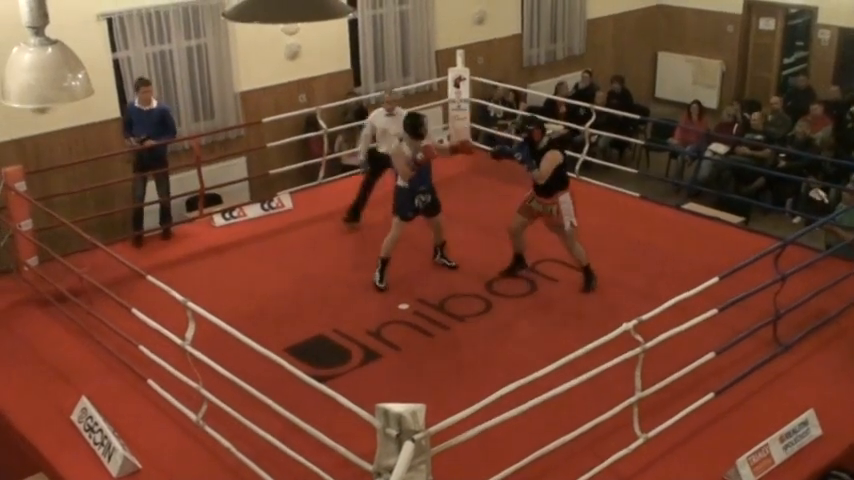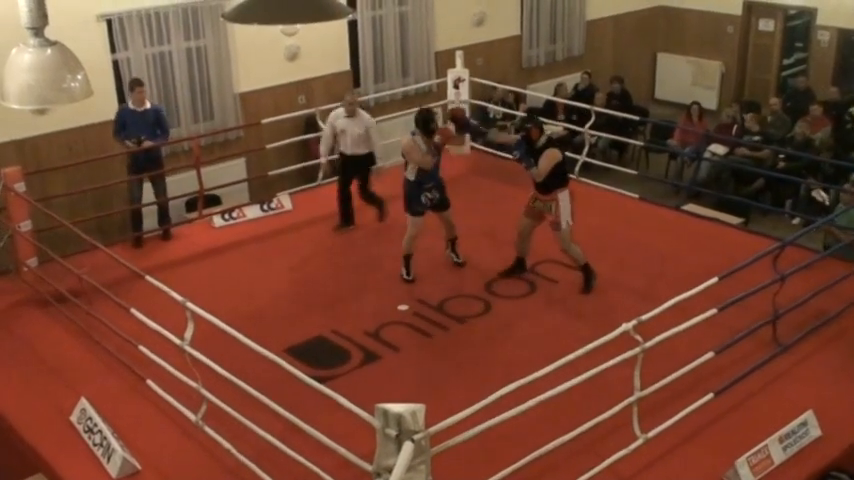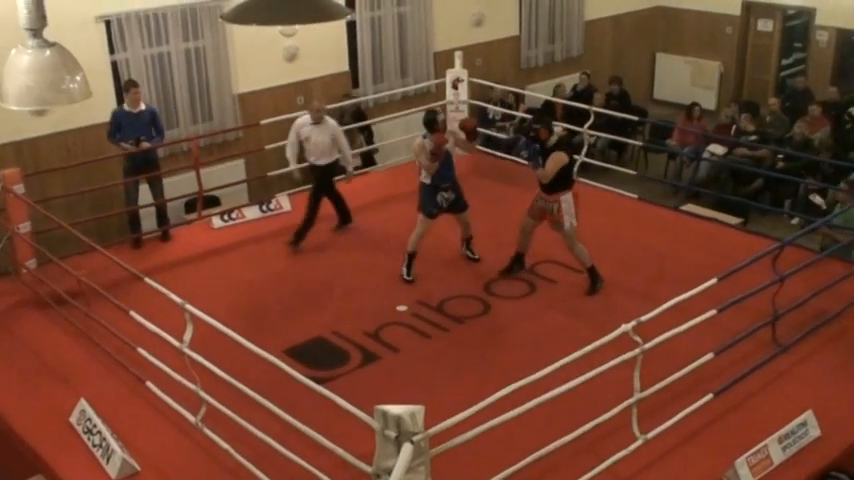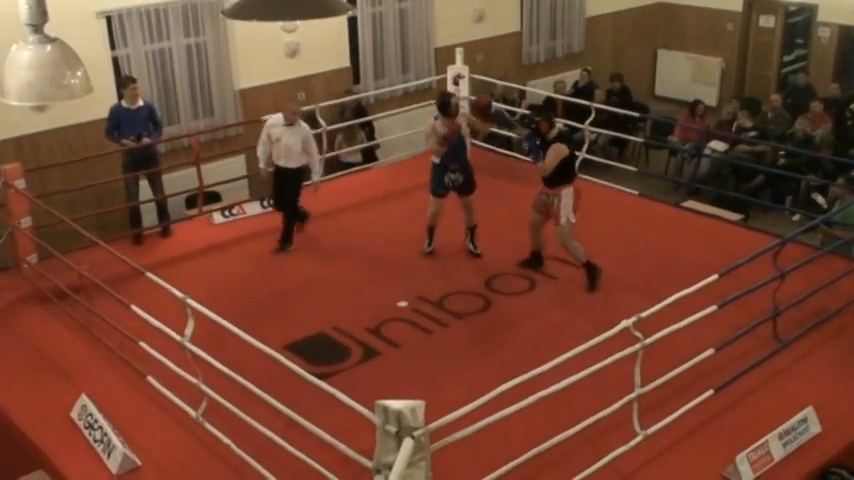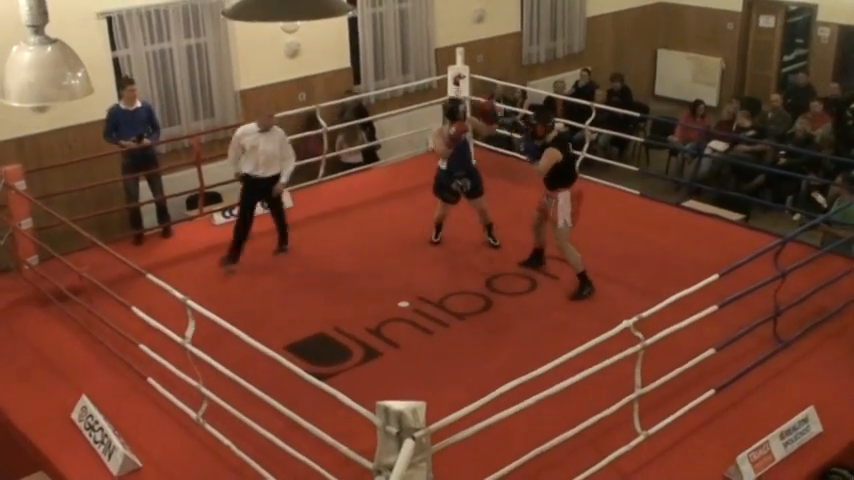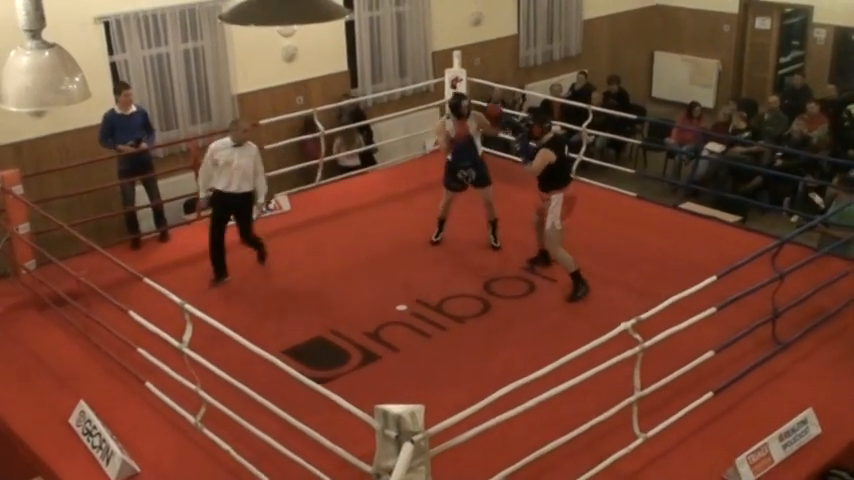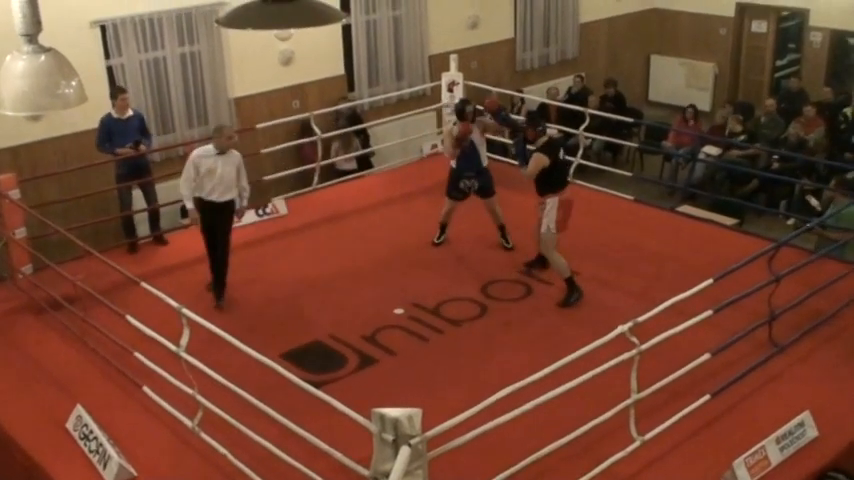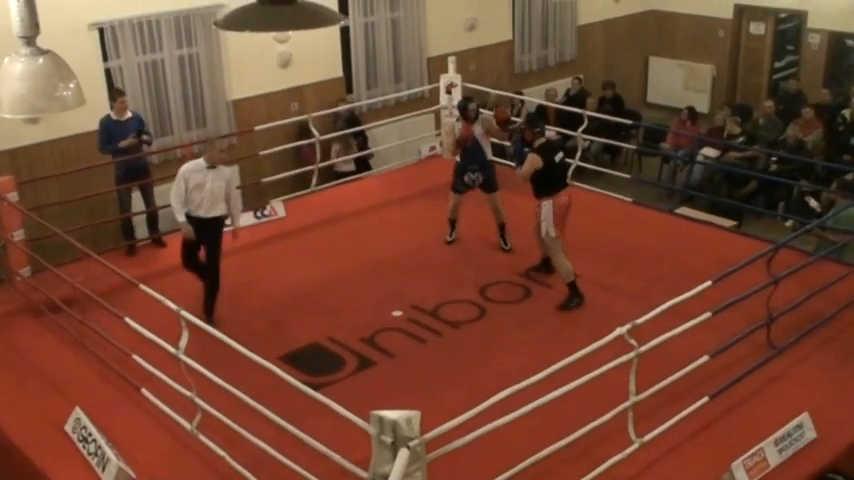
dt=0.2s
person 1, frame 1
left shoulder: (553, 152)
right shoulder: (533, 145)
left elbow: (541, 178)
right elbow: (520, 154)
left wrist: (526, 159)
right wrist: (505, 152)
left hip: (557, 200)
right hip: (537, 196)
left knee: (570, 243)
right knee: (514, 228)
left ankle: (589, 274)
right ankle: (519, 262)
person 1, frame 2
left shoulder: (551, 150)
right shoulder: (530, 142)
left elbow: (537, 176)
right elbow: (506, 138)
left wrist: (523, 157)
left hip: (556, 198)
right hip: (539, 195)
left knee: (565, 244)
right knee: (523, 231)
left ankle: (588, 273)
right ankle: (519, 265)
person 1, frame 3
left shoulder: (560, 152)
right shoulder: (543, 142)
left elbow: (544, 177)
left wrist: (532, 157)
left hip: (560, 199)
right hip: (544, 195)
left knee: (572, 243)
right knee: (525, 228)
left ankle: (595, 276)
right ankle: (517, 262)
person 1, frame 4
left shoulder: (559, 145)
right shoulder: (548, 136)
left elbow: (545, 170)
left wrist: (533, 149)
left hip: (562, 193)
right hip: (548, 189)
left knee: (565, 240)
right knee: (534, 224)
left ankle: (592, 271)
right ankle: (536, 258)
person 1, frame 5
left shoulder: (553, 149)
right shoulder: (555, 136)
left elbow: (541, 171)
left hip: (563, 195)
right hip: (552, 191)
left knee: (562, 243)
right knee: (537, 222)
left ankle: (585, 283)
right ankle: (537, 257)
person 1, frame 6
left shoulder: (547, 151)
right shoulder: (555, 138)
left elbow: (533, 171)
left wrist: (524, 152)
left hip: (556, 197)
right hip: (550, 193)
left knee: (553, 245)
right knee: (538, 223)
left ankle: (580, 283)
right ankle: (543, 257)
person 1, frame 7
left shoulder: (541, 155)
right shoulder: (552, 141)
left elbow: (528, 175)
left wrist: (521, 154)
left hip: (554, 199)
right hip: (557, 194)
left knee: (548, 248)
right knee: (543, 232)
left ankle: (573, 288)
right ankle: (541, 260)
person 1, frame 8
left shoulder: (535, 155)
right shoulder: (553, 145)
left elbow: (523, 175)
left wrist: (518, 155)
right wrist: (525, 146)
left hip: (551, 203)
right hip: (560, 196)
left knee: (555, 252)
right knee: (539, 231)
left ankle: (575, 294)
right ankle: (546, 264)
person 2, frame 1
left shoulder: (162, 109)
right shoulder: (130, 109)
left elbow: (172, 133)
right elbow: (126, 130)
left wrist: (156, 142)
right wrist: (132, 140)
left hip: (159, 156)
right hip: (140, 157)
left knee: (164, 194)
right knee: (137, 196)
left ankle: (166, 226)
right ankle: (137, 232)
person 2, frame 2
left shoulder: (156, 110)
right shoulder: (123, 112)
left elbow: (165, 133)
right elbow: (117, 133)
left wrist: (153, 143)
right wrist: (126, 143)
left hip: (154, 157)
right hip: (134, 159)
left knee: (161, 195)
right knee: (134, 198)
left ankle: (165, 227)
right ankle: (137, 234)
person 2, frame 3
left shoulder: (150, 111)
right shoulder: (118, 114)
left elbow: (160, 134)
right elbow: (111, 136)
left wrist: (151, 144)
right wrist: (123, 145)
left hip: (150, 159)
right hip: (130, 161)
left knee: (159, 196)
right knee: (131, 200)
left ankle: (164, 229)
right ankle: (136, 235)
person 2, frame 4
left shoulder: (148, 106)
right shoulder: (116, 110)
left elbow: (158, 128)
right elbow: (109, 133)
left wrist: (151, 139)
right wrist: (123, 141)
left hip: (150, 154)
right hip: (130, 157)
left knee: (159, 191)
right knee: (132, 196)
left ankle: (165, 224)
right ankle: (137, 231)
person 2, frame 5
left shoulder: (146, 107)
right shoulder: (114, 112)
left elbow: (156, 129)
right elbow: (107, 135)
left wrist: (150, 140)
right wrist: (122, 143)
left hip: (149, 156)
right hip: (129, 159)
left knee: (158, 192)
right knee: (132, 198)
left ankle: (165, 225)
right ankle: (137, 232)
person 2, frame 6
left shoulder: (141, 112)
right shoulder: (110, 117)
left elbow: (151, 132)
right elbow: (103, 140)
left wrist: (147, 144)
right wrist: (120, 147)
left hip: (145, 160)
right hip: (125, 164)
left knee: (155, 197)
right knee: (128, 202)
left ankle: (163, 229)
right ankle: (135, 236)
person 2, frame 7
left shoulder: (137, 116)
right shoulder: (106, 121)
left elbow: (147, 135)
right elbow: (100, 145)
left wrist: (145, 146)
right wrist: (119, 150)
left hip: (142, 165)
right hip: (123, 168)
left knee: (152, 201)
right knee: (126, 207)
left ankle: (157, 234)
right ankle: (132, 240)
person 2, frame 8
left shoulder: (136, 117)
right shoulder: (106, 123)
left elbow: (149, 137)
right elbow: (103, 148)
left wrist: (146, 138)
right wrist: (122, 144)
left hip: (141, 166)
right hip: (122, 170)
left knee: (151, 204)
right knee: (125, 209)
left ankle: (155, 236)
right ankle: (130, 242)
person 3, frame 1
left shoulder: (425, 141)
right shoulder: (397, 149)
left elbow: (441, 151)
right elbow: (405, 175)
left wrist: (455, 149)
right wrist: (418, 163)
left hip: (426, 190)
right hip: (407, 194)
left knee: (438, 226)
right knee: (395, 234)
left ankle: (439, 256)
right ankle: (380, 271)
person 3, frame 2
left shoulder: (437, 136)
right shoulder: (410, 143)
left elbow: (458, 140)
right elbow: (427, 163)
right wrist: (437, 147)
left hip: (435, 185)
right hip: (416, 188)
left knee: (449, 221)
right knee: (414, 231)
left ankle: (452, 250)
right ankle: (406, 265)
person 3, frame 3
left shoulder: (451, 136)
right shoulder: (420, 145)
left elbow: (470, 149)
right elbow: (430, 169)
right wrist: (435, 152)
left hip: (451, 186)
right hip: (431, 189)
left knee: (465, 221)
right knee: (421, 229)
left ankle: (467, 247)
right ankle: (407, 266)
person 3, frame 4
left shoulder: (464, 118)
right shoulder: (432, 126)
left elbow: (484, 129)
right elbow: (435, 151)
left wrist: (490, 115)
right wrist: (446, 138)
left hip: (462, 168)
right hip: (442, 169)
left knee: (468, 206)
right knee: (435, 209)
left ankle: (471, 239)
right ankle: (430, 239)
person 3, frame 5
left shoulder: (470, 122)
right shoulder: (439, 131)
left elbow: (490, 131)
right elbow: (443, 153)
right wrist: (453, 138)
left hip: (469, 172)
right hip: (448, 175)
left knee: (482, 208)
right knee: (443, 211)
left ankle: (489, 233)
right ankle: (437, 232)
person 3, frame 6
left shoulder: (476, 117)
right shoulder: (443, 125)
left elbow: (493, 132)
right elbow: (444, 150)
right wrist: (454, 141)
left hip: (476, 164)
right hip: (455, 167)
left knee: (489, 200)
right knee: (447, 201)
left ankle: (493, 233)
right ankle: (439, 230)
person 3, frame 7
left shoulder: (481, 124)
right shoulder: (450, 131)
left elbow: (500, 130)
right elbow: (450, 155)
right wrist: (459, 141)
left hip: (480, 172)
right hip: (459, 174)
left knee: (493, 208)
right knee: (448, 208)
left ankle: (504, 235)
right ankle: (441, 232)
person 3, frame 8
left shoulder: (484, 122)
left elbow: (504, 136)
right elbow: (453, 152)
right wrist: (459, 142)
left hip: (484, 167)
right hip: (463, 168)
left knee: (495, 205)
right knee: (454, 203)
left ankle: (503, 235)
right ankle: (452, 229)
person 4, frame 1
left shoulder: (405, 117)
right shoulder: (375, 116)
right elbow: (366, 136)
right wrist: (362, 157)
right hip: (381, 155)
right knee: (367, 185)
right ankle: (353, 215)
person 4, frame 2
left shoulder: (366, 119)
right shoulder: (334, 116)
left elbow: (375, 141)
right elbow: (327, 137)
left wrist: (377, 162)
right wrist: (324, 159)
left hip: (363, 157)
right hip: (345, 156)
left knee: (363, 192)
right knee: (343, 189)
left ankle: (379, 205)
right ankle: (346, 220)
person 4, frame 3
left shoulder: (332, 126)
right shoulder: (300, 123)
left elbow: (344, 147)
right elbow: (292, 144)
left wrist: (349, 168)
right wrist: (293, 165)
left hip: (327, 166)
right hip: (313, 165)
left knee: (313, 202)
right knee: (332, 194)
left ankle: (299, 237)
right ankle: (345, 219)
person 4, frame 4
left shoulder: (304, 130)
right shoulder: (271, 123)
left elbow: (313, 154)
right elbow: (264, 144)
left wrist: (315, 177)
right wrist: (262, 164)
left hip: (296, 171)
right hip: (279, 169)
left knee: (290, 206)
right knee: (278, 204)
left ankle: (286, 241)
right ankle: (301, 216)
person 4, frame 5
left shoulder: (279, 134)
right shoulder: (242, 133)
left elbow: (290, 158)
right elbow: (234, 153)
left wrist: (283, 181)
right wrist: (238, 170)
left hip: (271, 181)
right hip: (250, 180)
left knee: (278, 214)
right knee: (243, 219)
left ankle: (283, 242)
right ankle: (233, 256)
person 4, frame 6
left shoulder: (252, 149)
right shoulder: (216, 148)
left elbow: (259, 175)
right elbow: (205, 172)
left wrist: (260, 199)
right wrist: (203, 195)
left hip: (244, 197)
right hip: (221, 197)
left knee: (246, 236)
right knee: (216, 237)
left ankle: (260, 248)
right ankle: (220, 273)
person 4, frame 7
left shoulder: (236, 157)
right shoulder: (198, 155)
left elbow: (242, 182)
right elbow: (186, 183)
left wrist: (243, 203)
right wrist: (191, 207)
left hip: (226, 206)
right hip: (204, 205)
left knee: (222, 248)
right knee: (211, 246)
left ankle: (220, 291)
right ankle: (217, 279)
person 4, frame 8
left shoulder: (227, 173)
right shoulder: (188, 170)
left elbow: (233, 199)
right elbow: (176, 198)
left wrist: (236, 223)
right wrist: (183, 222)
left hip: (214, 223)
right hip: (192, 221)
left knee: (212, 268)
right knee: (189, 262)
left ankle: (209, 311)
right ankle: (208, 281)
